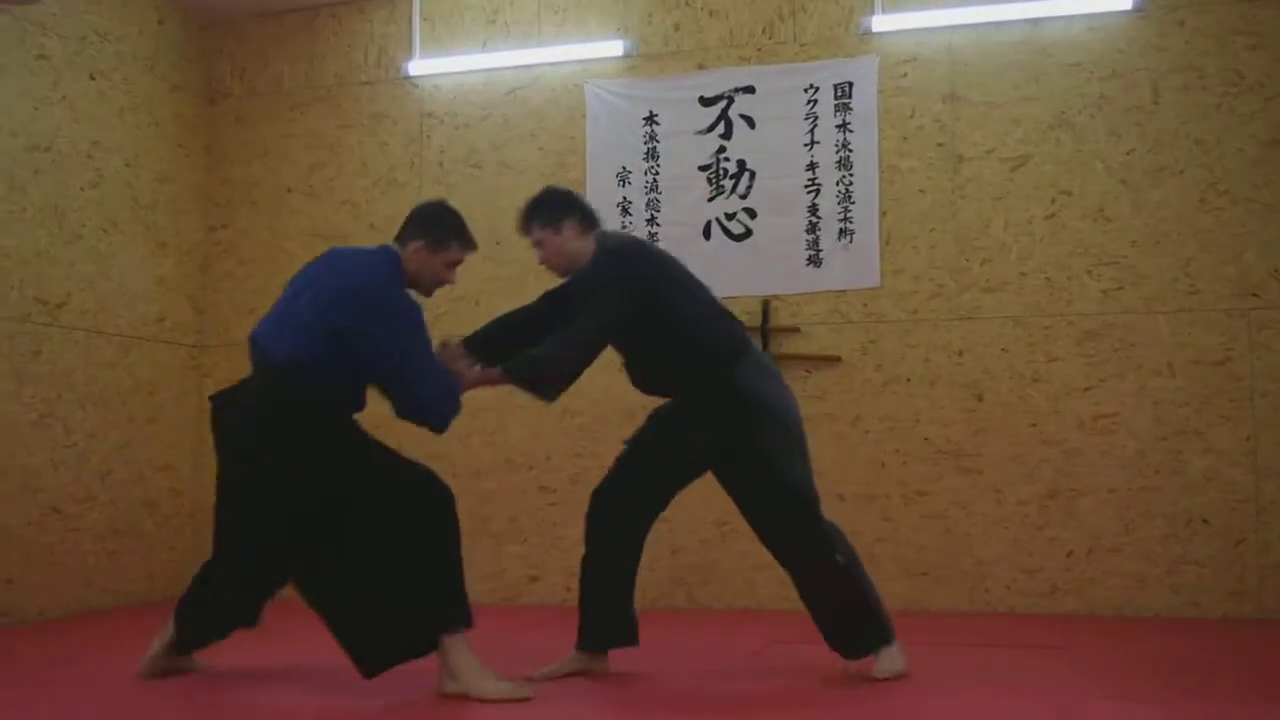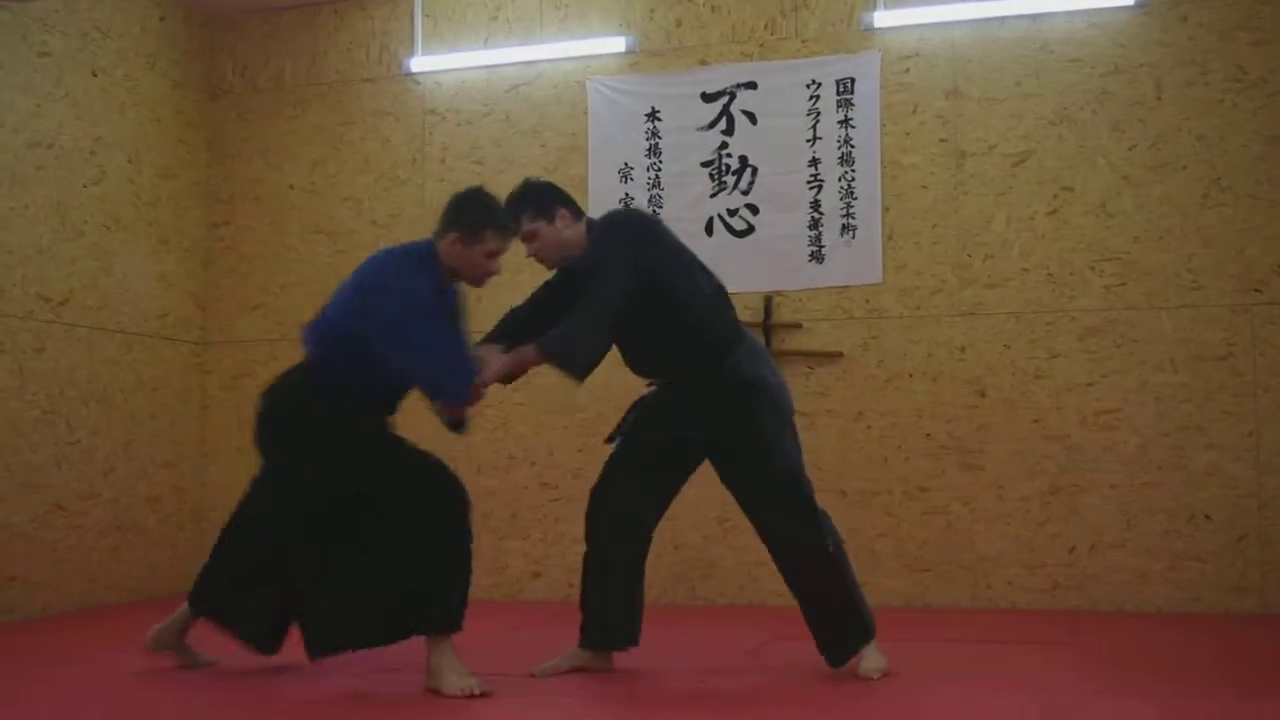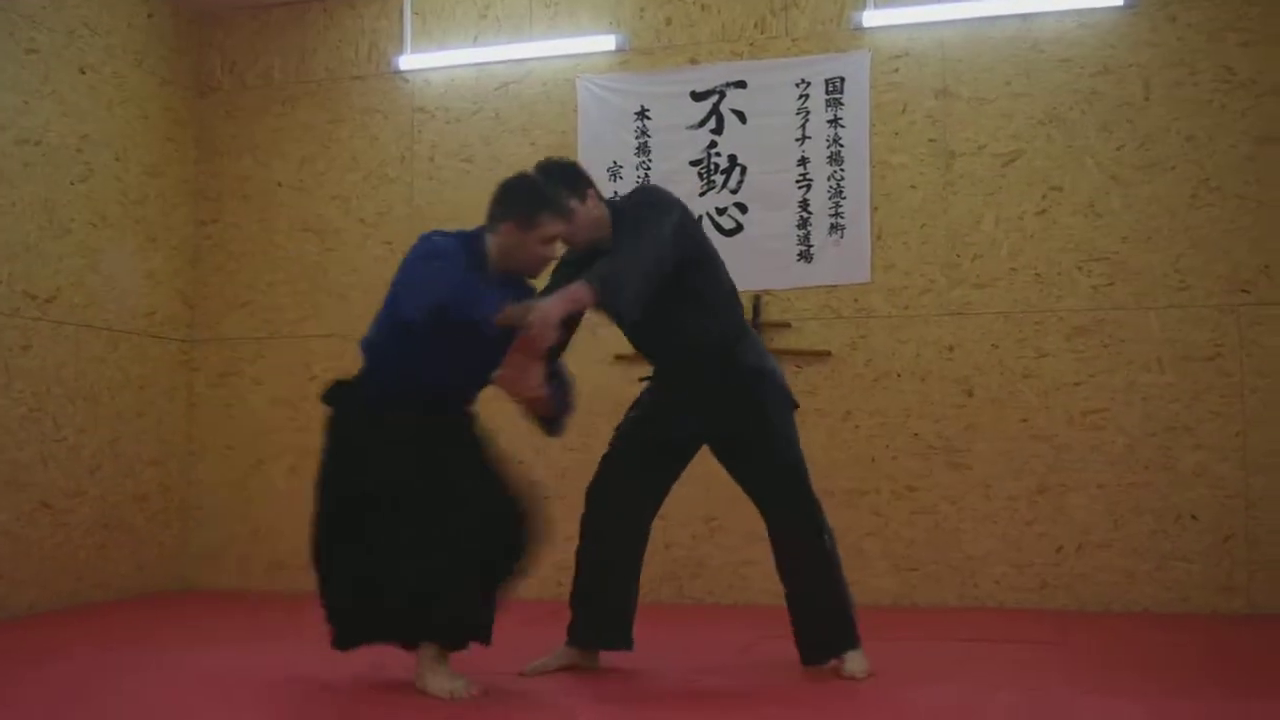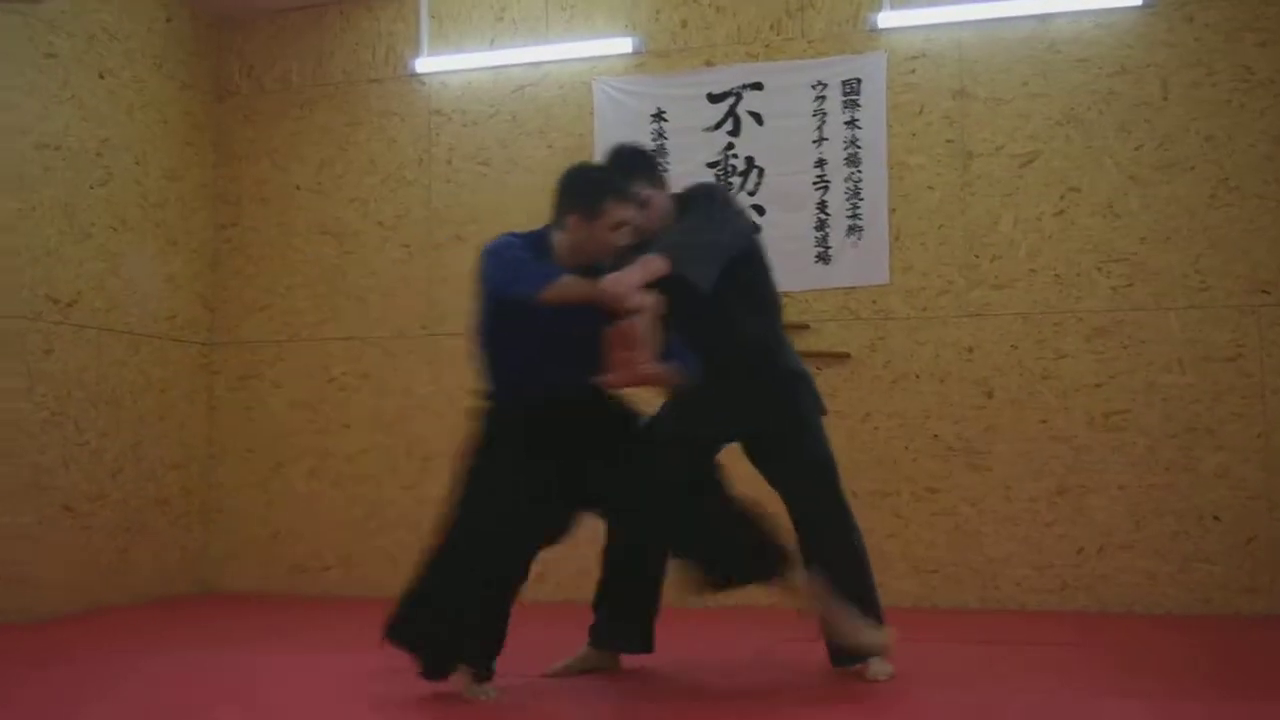
dt=0.2s
person 1, frame 1
left shoulder: (337, 264)
right shoulder: (384, 297)
right elbow: (426, 400)
right wrist: (454, 383)
left hip: (261, 412)
right hip: (295, 419)
left knee: (254, 545)
right knee: (419, 508)
left ankle: (170, 648)
right ankle: (458, 663)
person 1, frame 2
left shoulder: (437, 295)
right shoulder: (401, 278)
left elbow: (447, 388)
right elbow: (428, 374)
left wrist: (457, 396)
right wrist: (474, 376)
left hip: (343, 415)
right hip: (310, 415)
left knee: (271, 535)
right knee: (435, 499)
left ankle: (176, 630)
right ankle: (440, 656)
person 1, frame 3
left shoulder: (521, 298)
right shoulder: (435, 256)
left elbow: (552, 401)
right elbow: (434, 303)
left wrist: (539, 392)
left hip: (438, 417)
right hip: (377, 414)
left knee: (496, 524)
right ankle: (431, 656)
person 1, frame 4
left shoulder: (615, 278)
right shoulder: (510, 258)
right elbow: (528, 289)
left wrist: (649, 368)
right wrist: (600, 295)
left hip: (585, 417)
right hip: (519, 429)
right knee: (488, 533)
right ankle: (464, 661)
person 2, frame 1
left shoulder: (623, 263)
right shoulder: (598, 277)
left elbow: (573, 346)
right elbow: (534, 322)
left wrist: (483, 376)
right wrist: (460, 352)
left hip: (745, 400)
right hip: (694, 405)
left knee: (794, 522)
right knee: (614, 511)
left ankle: (876, 641)
right ankle: (594, 647)
person 2, frame 2
left shoulder: (627, 233)
right shoulder: (575, 274)
left elbow: (592, 322)
right elbow: (530, 318)
left wrist: (510, 361)
right wrist: (483, 359)
left hip: (736, 383)
right hip: (678, 392)
left knee: (787, 511)
right knee: (615, 507)
left ankle: (855, 641)
right ankle: (598, 644)
person 2, frame 3
left shoulder: (651, 210)
right shoulder: (582, 260)
left elbow: (631, 266)
right elbow: (542, 324)
left wrist: (564, 301)
left hip: (737, 377)
right hip: (675, 386)
left knee: (791, 507)
right knee: (611, 504)
left ankle: (837, 643)
right ankle: (586, 643)
person 2, frame 4
left shoulder: (710, 208)
right shoulder: (633, 250)
left elbow: (695, 248)
left hip: (769, 380)
right hip: (704, 386)
left knee: (821, 508)
left ankle: (862, 646)
right ankle: (608, 644)
